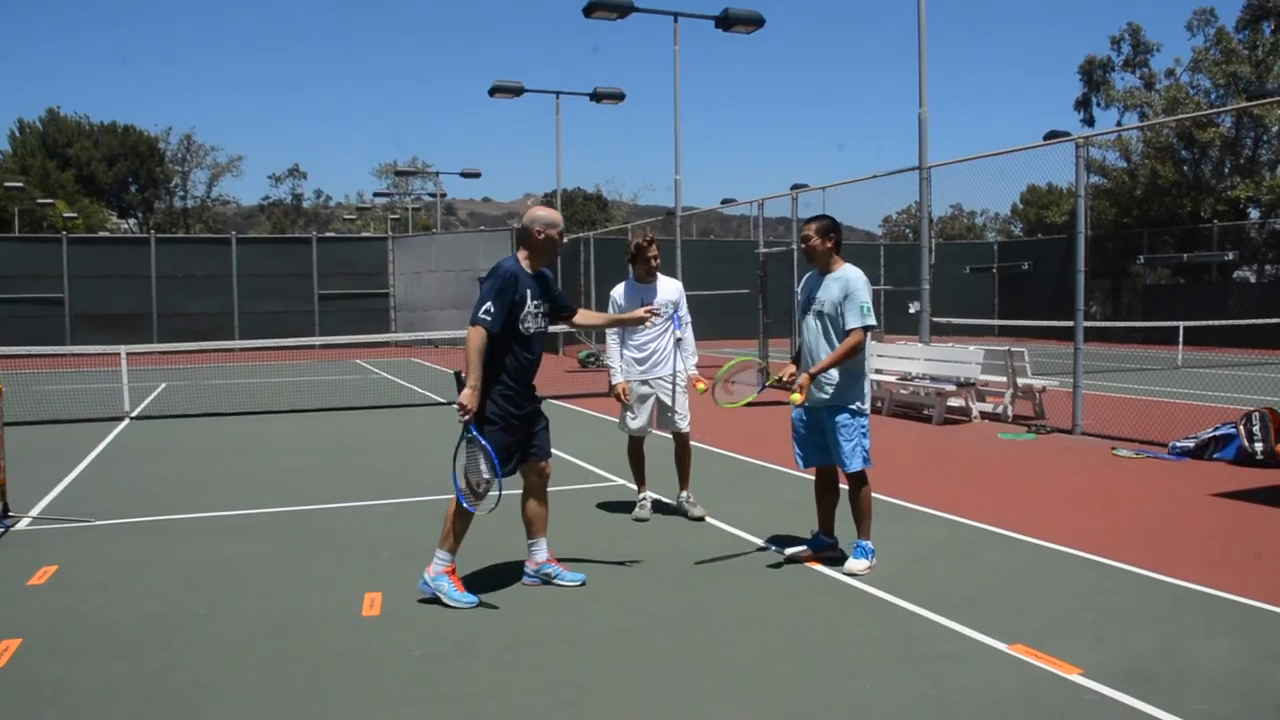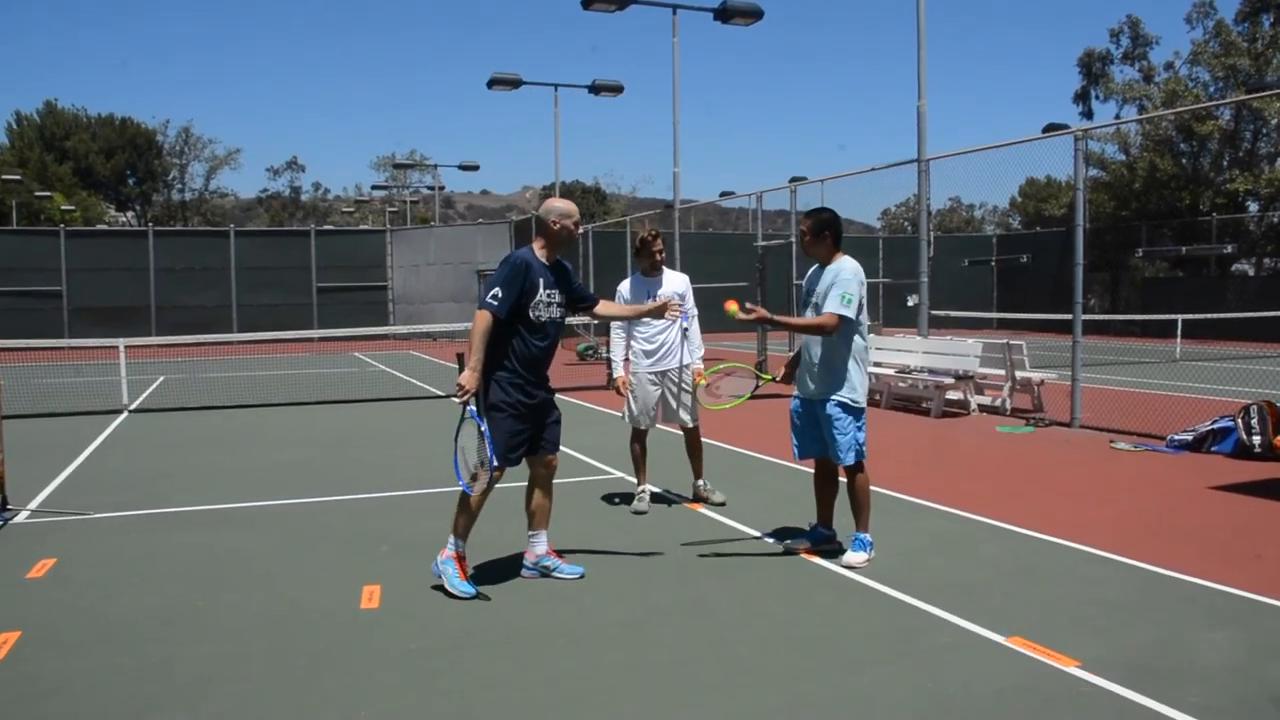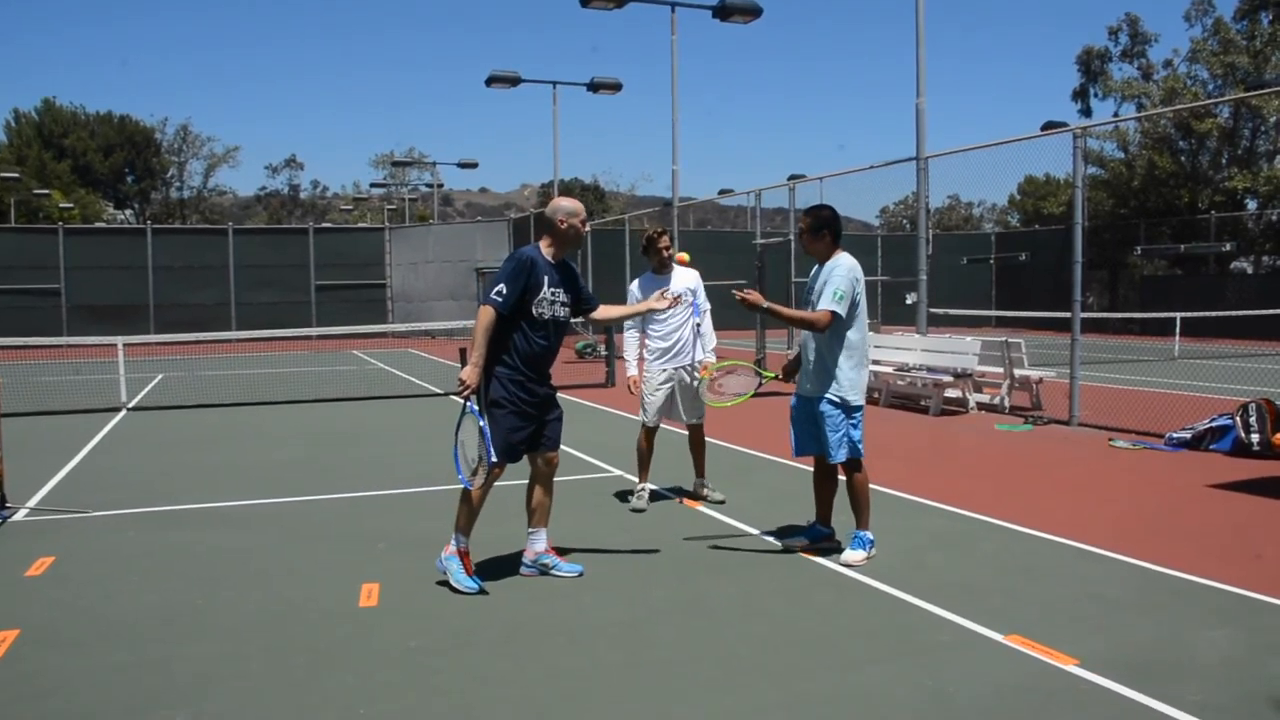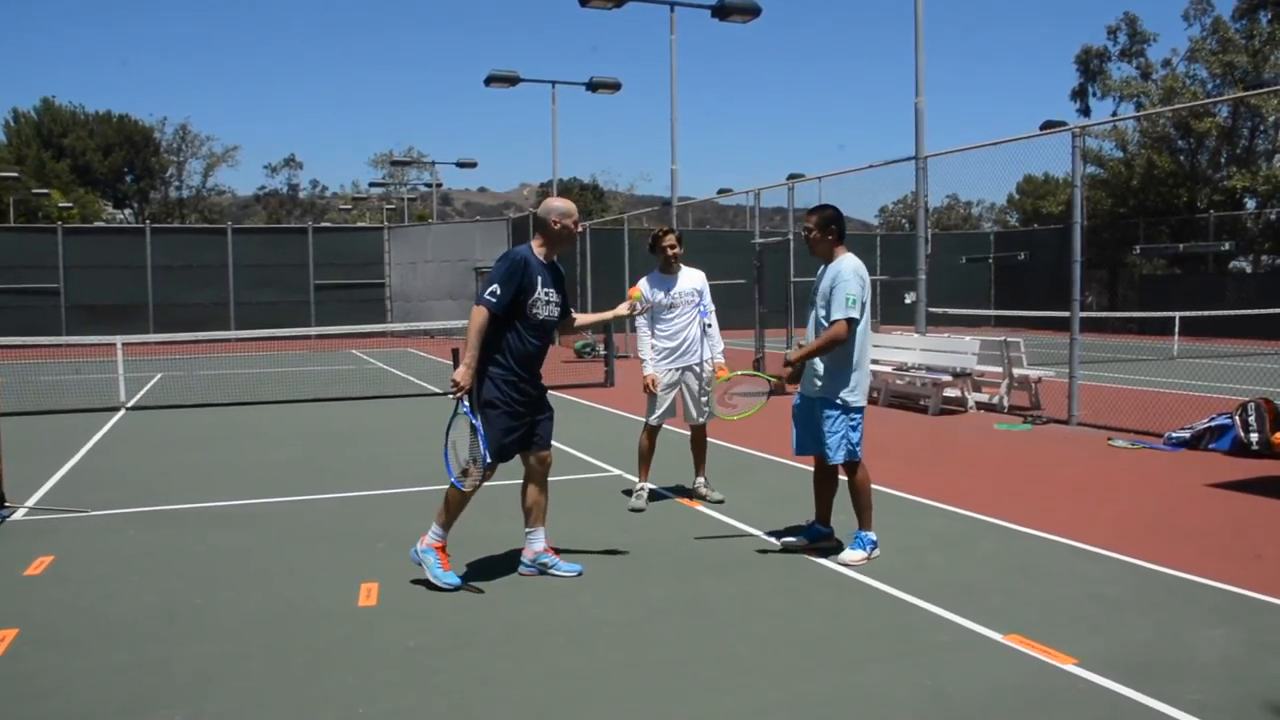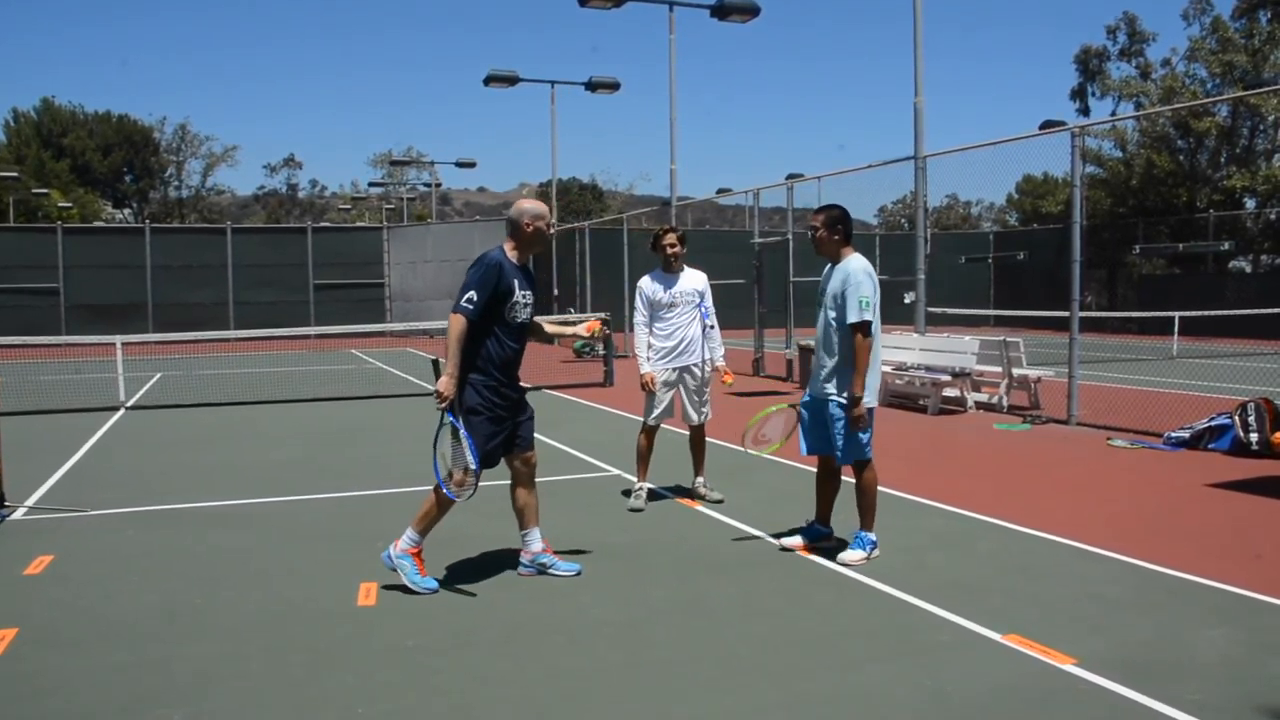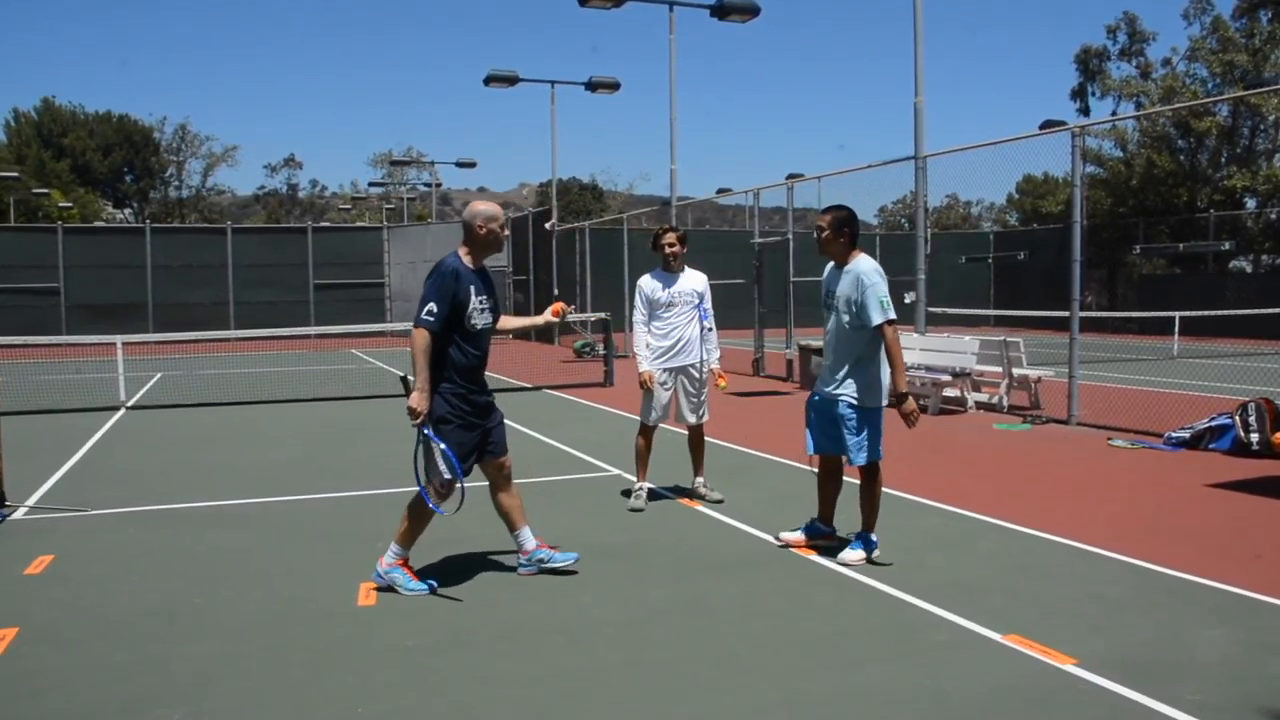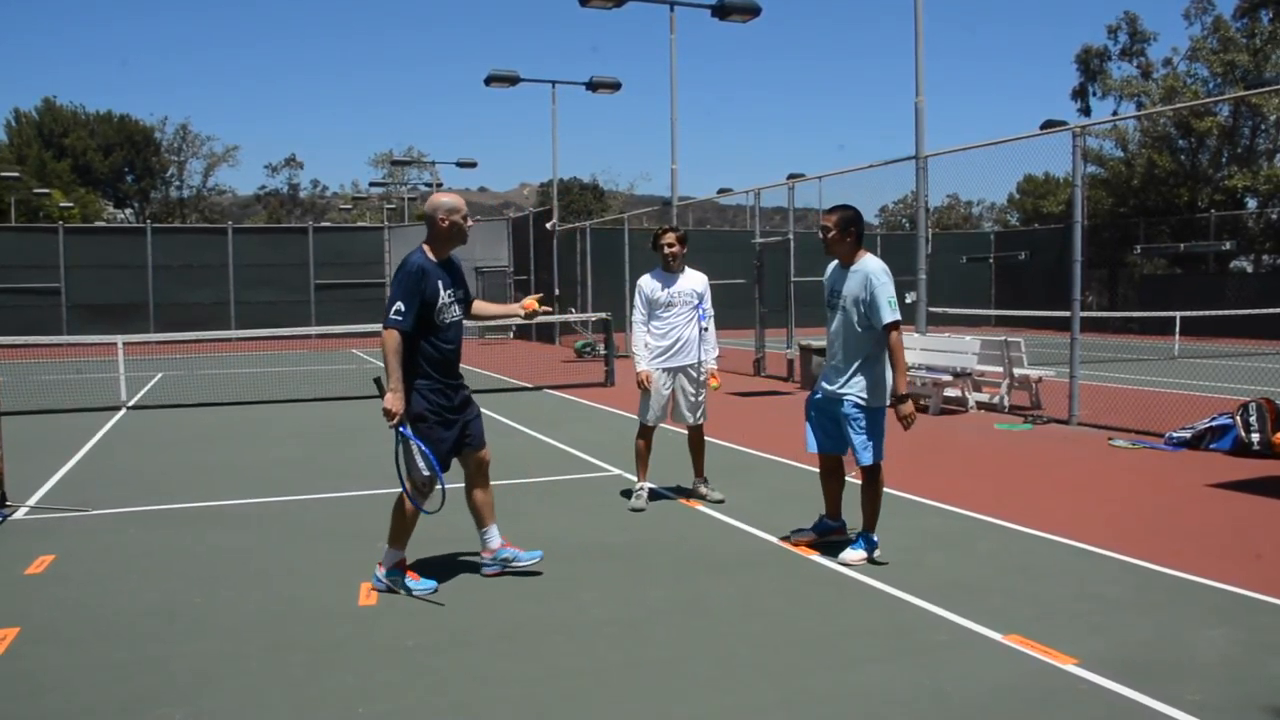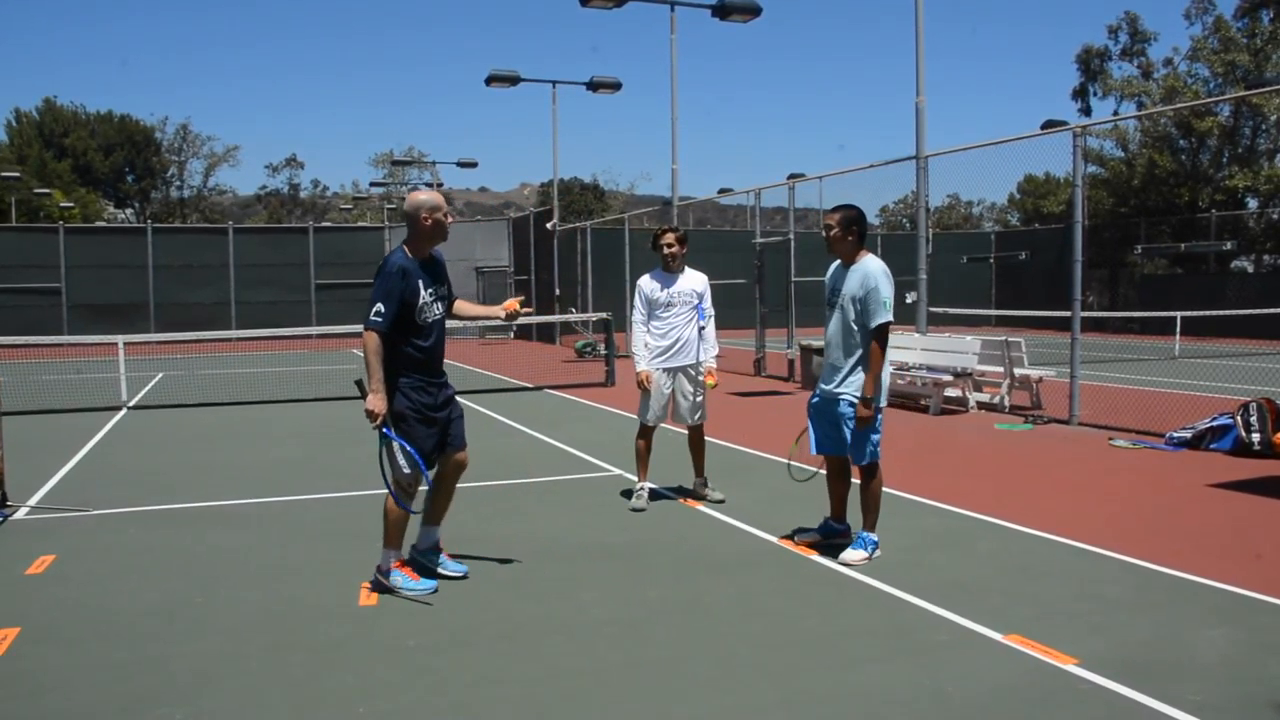
dt=0.2s
person 1, frame 1
left shoulder: (543, 279)
right shoulder: (506, 274)
left elbow: (574, 315)
right elbow: (478, 329)
left wrist: (625, 318)
right wrist: (471, 387)
left hip: (523, 398)
right hip: (492, 399)
left knee: (539, 474)
left ankle: (538, 562)
right ankle: (439, 572)
person 1, frame 2
left shoulder: (562, 272)
right shoulder: (519, 263)
left elbow: (597, 307)
right elbow: (485, 313)
left wrist: (648, 309)
right wrist: (473, 369)
left hip: (538, 388)
right hip: (504, 387)
left knee: (545, 467)
right knee: (490, 470)
left ankle: (537, 554)
right ankle: (451, 557)
person 1, frame 3
left shoulder: (568, 273)
right shoulder: (524, 260)
left elbow: (596, 311)
right elbow: (488, 309)
left wrist: (646, 306)
right wrist: (474, 364)
left hip: (539, 385)
right hip: (506, 384)
left knee: (546, 464)
right knee: (490, 468)
left ankle: (536, 552)
right ankle: (455, 552)
person 1, frame 4
left shoulder: (556, 272)
right shoulder: (516, 261)
left elbow: (566, 322)
right elbow: (482, 310)
left wrist: (615, 313)
right wrist: (468, 365)
left hip: (530, 384)
right hip: (498, 383)
left knee: (540, 463)
right knee: (482, 467)
left ankle: (535, 552)
right ankle: (431, 546)
person 1, frame 5
left shoulder: (525, 272)
right shoulder: (491, 265)
right elbow: (459, 317)
left wrist: (571, 331)
right wrist: (450, 375)
left hip: (508, 388)
right hip: (479, 389)
left knee: (525, 465)
left ankle: (534, 552)
right ankle: (405, 549)
person 1, frame 6
left shoulder: (482, 274)
right shoulder: (448, 272)
right elbow: (422, 330)
left wrist: (539, 320)
right wrist: (421, 389)
left hip: (477, 394)
right hip: (448, 398)
left knee: (500, 469)
left ankle: (530, 550)
right ankle: (392, 563)
person 1, frame 7
left shoulder: (451, 265)
right shoulder: (415, 269)
right elbow: (392, 331)
left wrist: (516, 309)
right wrist: (395, 390)
left hip: (454, 388)
right hip: (424, 394)
left knee: (478, 462)
left ankle: (494, 550)
right ankle: (389, 567)
person 1, frame 8
left shoulder: (435, 260)
right shoulder: (396, 268)
right elbow: (373, 331)
left wrist: (496, 312)
right wrist: (377, 392)
left hip: (437, 384)
right hip: (407, 391)
left knee: (455, 462)
right knee: (408, 478)
left ankle: (425, 548)
right ankle: (390, 566)
person 2, frame 1
left shoulder: (852, 280)
right shoulder: (808, 282)
left elbow: (857, 339)
left wrist: (815, 372)
right wrist: (795, 364)
left hip: (845, 398)
right hip: (810, 397)
left knee: (854, 471)
right knee: (822, 470)
left ankle: (864, 545)
right ankle: (825, 538)
person 2, frame 2
left shoulder: (848, 272)
right shoulder: (815, 273)
left elbow: (827, 324)
left wrist: (769, 318)
right wrist: (794, 361)
left hip: (839, 390)
right hip: (809, 388)
left knee: (851, 462)
right knee: (821, 461)
left ankle: (863, 538)
right ankle: (824, 531)
person 2, frame 3
left shoulder: (844, 269)
right shoulder: (820, 268)
left elbow: (821, 322)
left wrist: (766, 307)
right wrist: (797, 360)
left hip: (838, 387)
right hip: (811, 385)
left knee: (849, 460)
right knee: (821, 459)
left ankle: (863, 536)
right ankle: (822, 529)
person 2, frame 4
left shoulder: (848, 270)
right shoulder: (826, 270)
left elbow: (840, 331)
left wrist: (797, 356)
right wrist: (804, 363)
left hip: (839, 389)
right hip: (816, 386)
left knee: (849, 460)
right knee: (822, 460)
left ankle: (866, 536)
right ankle: (821, 528)
person 2, frame 5
left shoulder: (857, 271)
right shoulder: (832, 269)
left elbow: (861, 336)
left wrist: (858, 394)
left hip: (847, 391)
right hip: (823, 387)
left knee: (859, 460)
right knee: (826, 459)
left ankle: (867, 537)
right ankle: (821, 528)
person 2, frame 6
left shoulder: (867, 273)
right shoulder: (831, 271)
left elbow: (888, 332)
left wrist: (901, 392)
left hip: (859, 391)
right hip: (828, 386)
left knee: (867, 463)
right knee: (827, 458)
left ankle: (867, 537)
right ankle: (822, 527)
person 2, frame 7
left shoulder: (874, 273)
right shoulder: (832, 270)
left elbow: (892, 333)
left wrist: (902, 393)
left hip: (862, 390)
right hip: (830, 385)
left knee: (868, 463)
right knee: (827, 456)
left ankle: (868, 538)
right ankle: (832, 522)
person 2, frame 8
left shoulder: (873, 272)
right shoulder: (835, 270)
left elbow: (879, 338)
left wrist: (869, 396)
left hip: (857, 390)
right hip: (828, 386)
left knee: (866, 462)
right knee: (833, 459)
left ankle: (868, 537)
right ankle: (837, 525)
person 3, frame 1
left shoulder: (674, 287)
right shoulder: (619, 293)
left elbow: (685, 328)
right elbow: (613, 338)
left wrist: (691, 366)
right wrist: (617, 378)
left hip: (670, 372)
right hip: (634, 377)
left knee: (681, 433)
right knee: (635, 436)
left ankle: (685, 496)
right ankle: (643, 496)
person 3, frame 2
left shoulder: (680, 281)
right shoulder: (627, 288)
left elbow: (691, 322)
right elbow: (619, 331)
left wrist: (697, 361)
right wrist: (618, 371)
left hip: (679, 366)
right hip: (643, 369)
left knee: (690, 427)
right knee: (639, 429)
left ankle: (700, 485)
right ankle: (642, 489)
person 3, frame 3
left shoulder: (691, 277)
right shoulder: (638, 286)
left elbow: (704, 317)
right elbow: (632, 330)
left wrist: (709, 355)
right wrist: (631, 369)
left hip: (691, 362)
right hip: (657, 366)
left knee: (695, 425)
right knee: (649, 426)
left ankle: (700, 483)
right ankle: (642, 487)
person 3, frame 4
left shoulder: (697, 278)
right shoulder: (645, 285)
left elbow: (710, 318)
right elbow: (643, 329)
left wrist: (718, 355)
right wrist: (647, 369)
left hip: (697, 362)
right hip: (663, 366)
left knee: (699, 424)
right knee: (652, 425)
left ankle: (700, 483)
right ankle: (641, 486)
person 3, frame 5
left shoulder: (699, 279)
right shoulder: (646, 284)
left elbow: (710, 321)
right elbow: (641, 327)
left wrist: (718, 358)
right wrist: (644, 367)
left hip: (696, 363)
right hip: (661, 365)
left knee: (697, 424)
right knee: (649, 425)
left ankle: (699, 483)
right ankle: (640, 486)
person 3, frame 6
left shoulder: (699, 280)
right shoulder: (646, 283)
left elbow: (708, 322)
right elbow: (639, 326)
left wrist: (714, 361)
right wrist: (642, 365)
left hip: (693, 364)
right hip: (658, 365)
left knee: (695, 425)
right knee: (647, 425)
left ankle: (699, 483)
right ankle: (640, 486)
person 3, frame 7
left shoulder: (699, 280)
right shoulder: (646, 282)
left elbow: (707, 323)
right elbow: (639, 325)
left wrist: (711, 361)
right wrist: (640, 365)
left hip: (692, 363)
right hip: (656, 365)
left knee: (696, 424)
right knee: (647, 425)
left ankle: (699, 483)
right ankle: (641, 486)
person 3, frame 8
left shoulder: (699, 280)
right shoulder: (646, 283)
left elbow: (707, 322)
right elbow: (638, 326)
left wrist: (710, 361)
right wrist: (640, 365)
left hip: (691, 364)
right hip: (656, 365)
left knee: (696, 425)
right knee: (647, 425)
left ankle: (700, 482)
right ankle: (641, 486)
